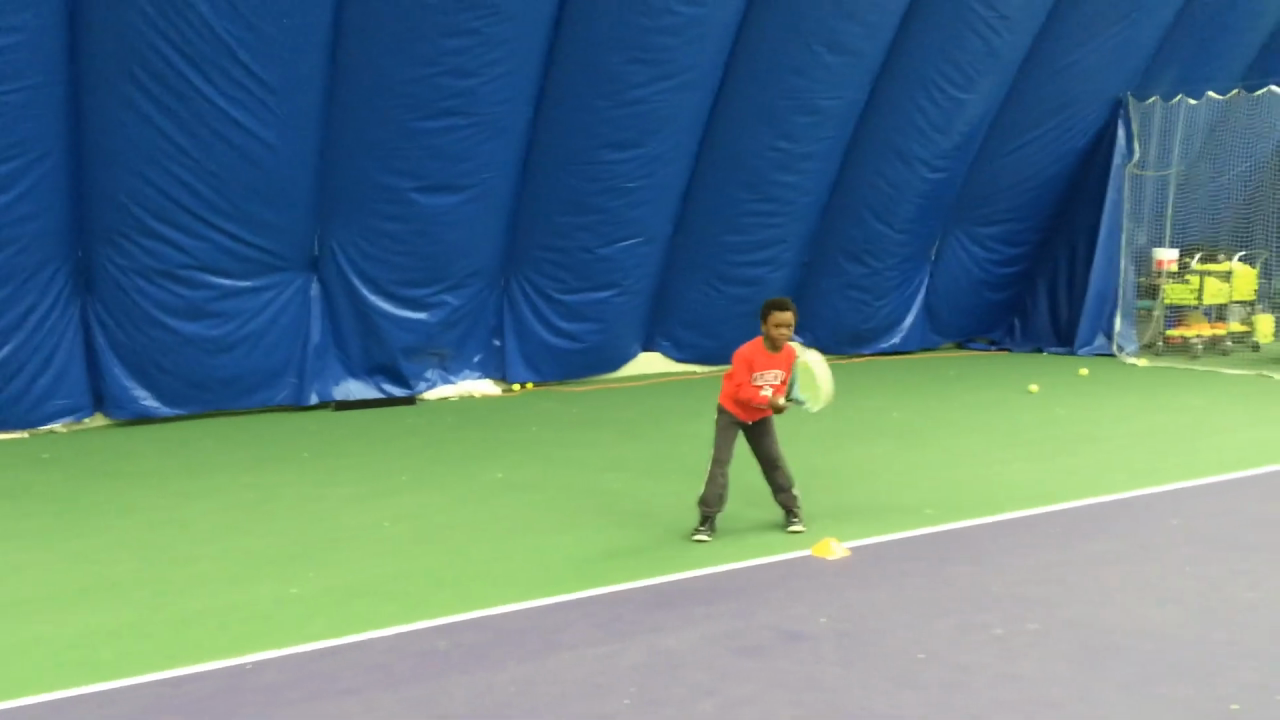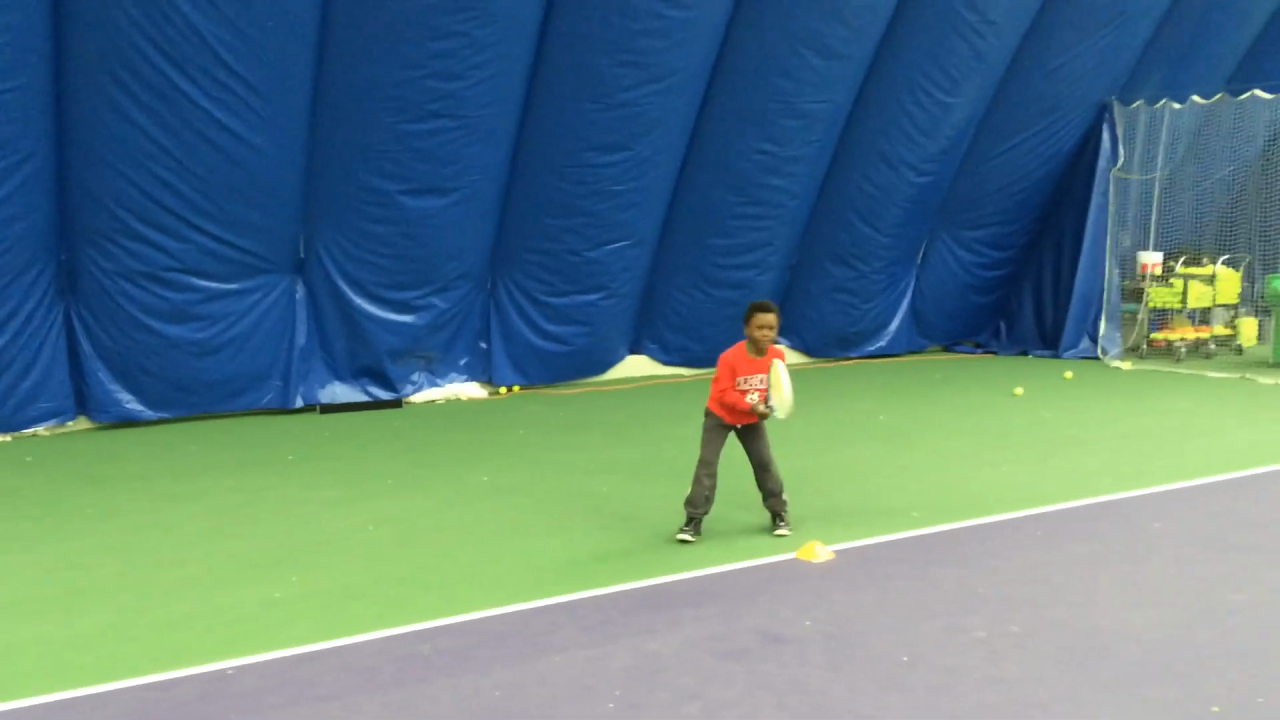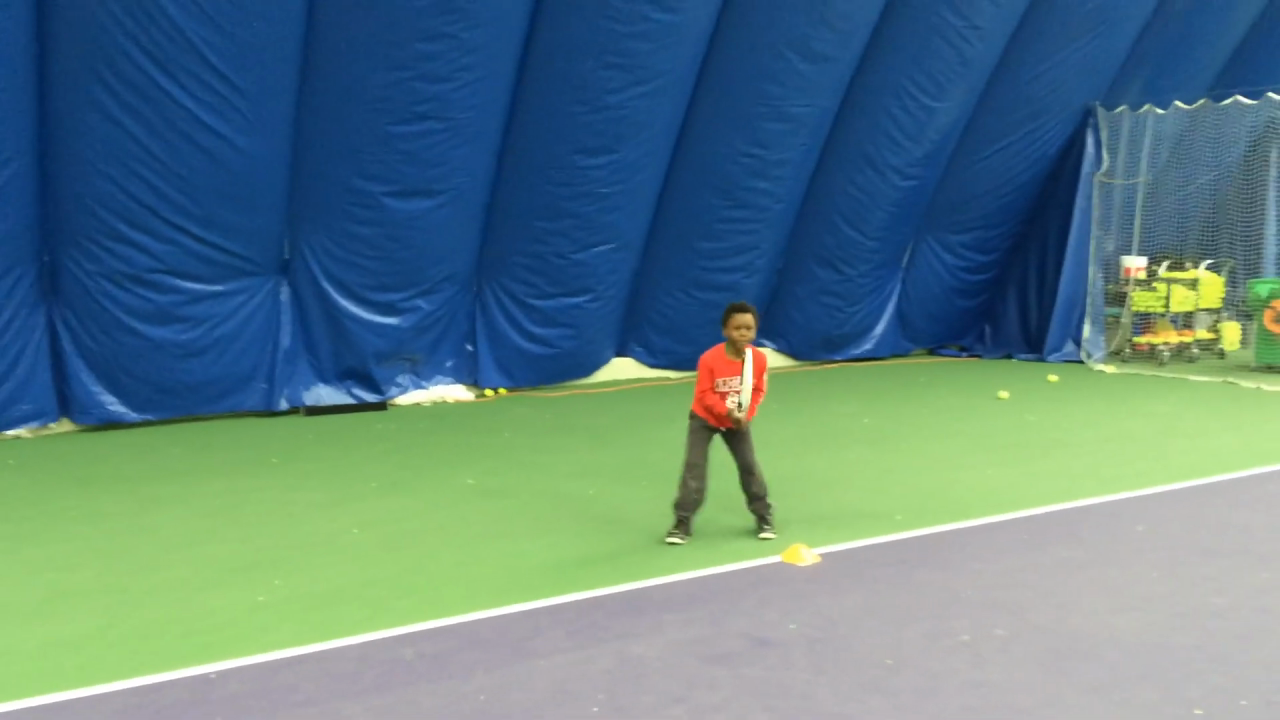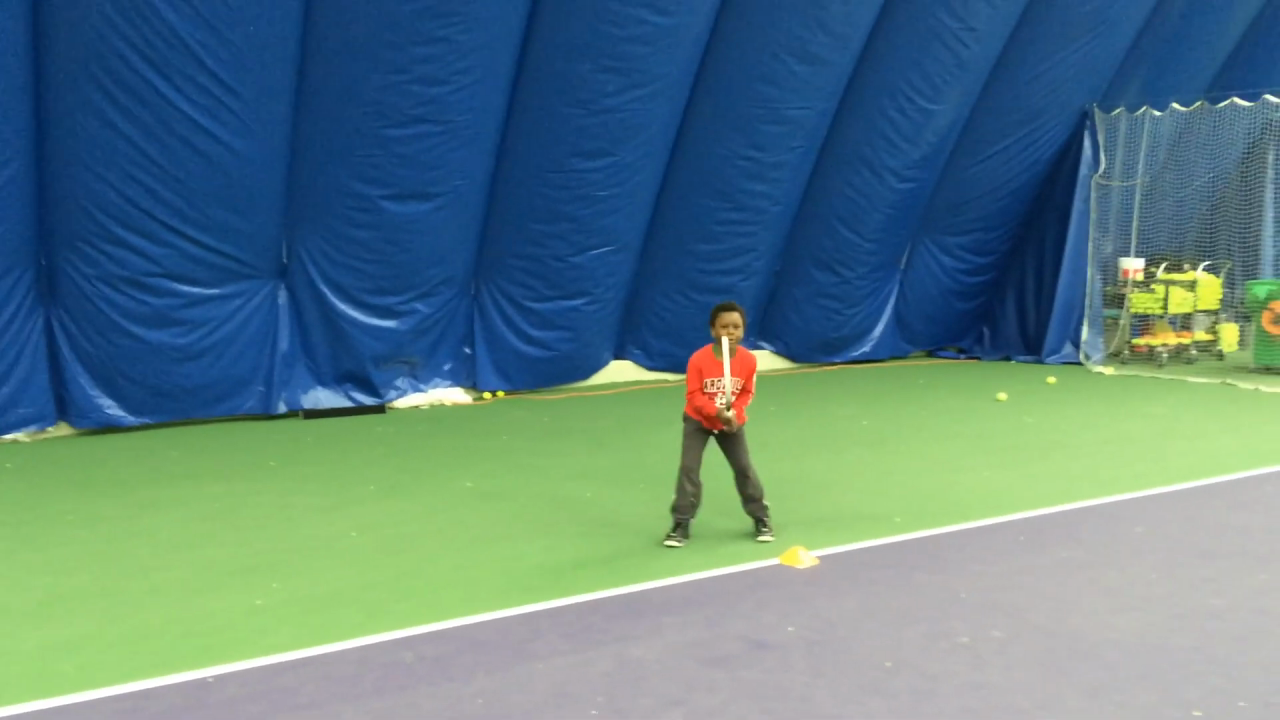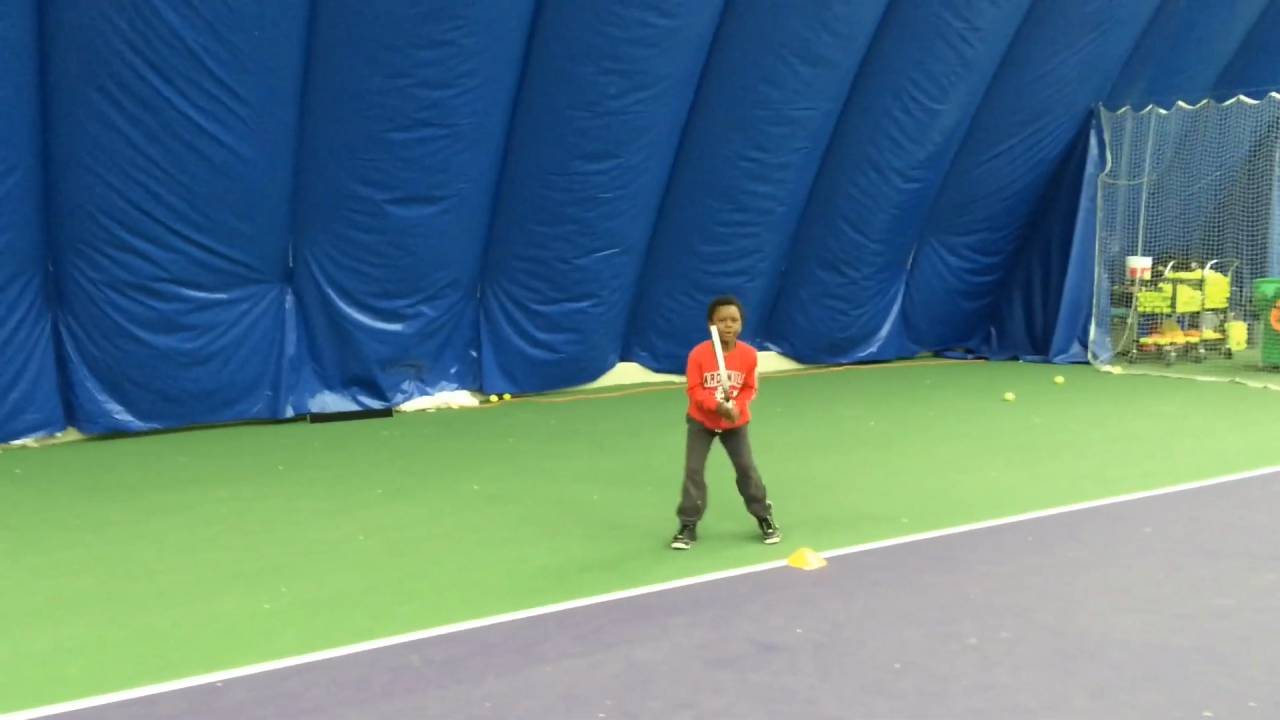
dt=0.1s
person 1, frame 1
left shoulder: (790, 354)
right shoulder: (746, 353)
left elbow: (782, 384)
right elbow: (739, 390)
left wrist: (779, 401)
right wrist: (768, 401)
left hip: (761, 415)
right hip: (731, 411)
left knee: (774, 460)
right knee: (720, 462)
left ankle: (791, 510)
right ankle: (708, 517)
person 1, frame 2
left shoulder: (777, 356)
right shoulder: (730, 357)
left elbow: (772, 388)
right elbow: (724, 393)
left wrist: (764, 407)
right wrist: (748, 407)
left hip: (753, 418)
right hip: (720, 415)
left knee: (765, 463)
right knee: (707, 464)
left ankle: (778, 513)
right ankle: (694, 519)
person 1, frame 3
left shoulder: (759, 359)
right shoulder: (709, 359)
left elbow: (758, 392)
right elbow: (704, 395)
left wrist: (745, 414)
right wrist: (727, 412)
left hip: (737, 421)
right hip: (704, 418)
left knee: (749, 467)
right knee: (694, 466)
left ankle: (763, 516)
right ankle: (683, 522)
person 1, frame 4
left shoulder: (748, 358)
right shoulder: (699, 359)
left elbow: (747, 392)
right elbow: (694, 395)
left wrist: (733, 412)
right wrist: (716, 411)
left hip: (732, 422)
right hip: (698, 420)
left knee: (745, 469)
right knee: (688, 469)
left ankle: (761, 518)
right ankle: (681, 523)
person 1, frame 5
left shoulder: (748, 354)
right shoulder: (698, 354)
left elbow: (750, 388)
right elbow: (694, 391)
left wrist: (736, 407)
right wrist: (718, 405)
left hip: (735, 421)
right hip: (701, 420)
left knee: (747, 469)
right knee: (693, 471)
left ankle: (765, 518)
right ankle: (688, 526)
